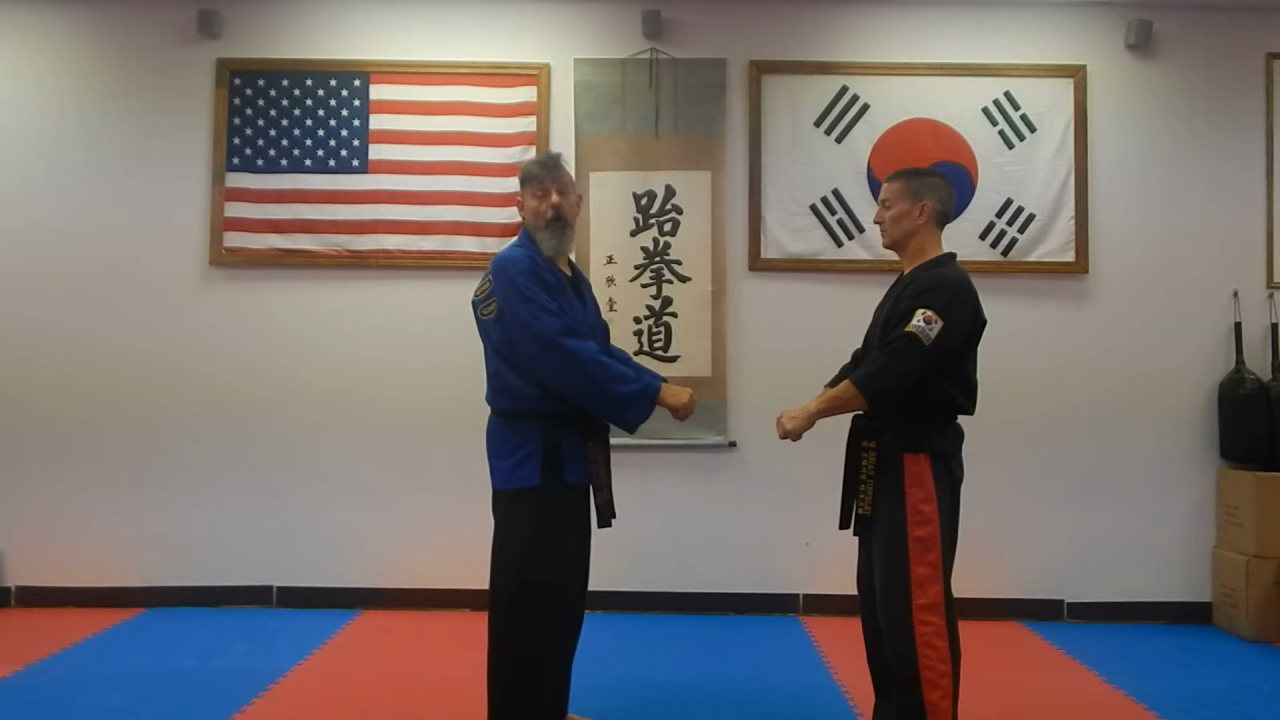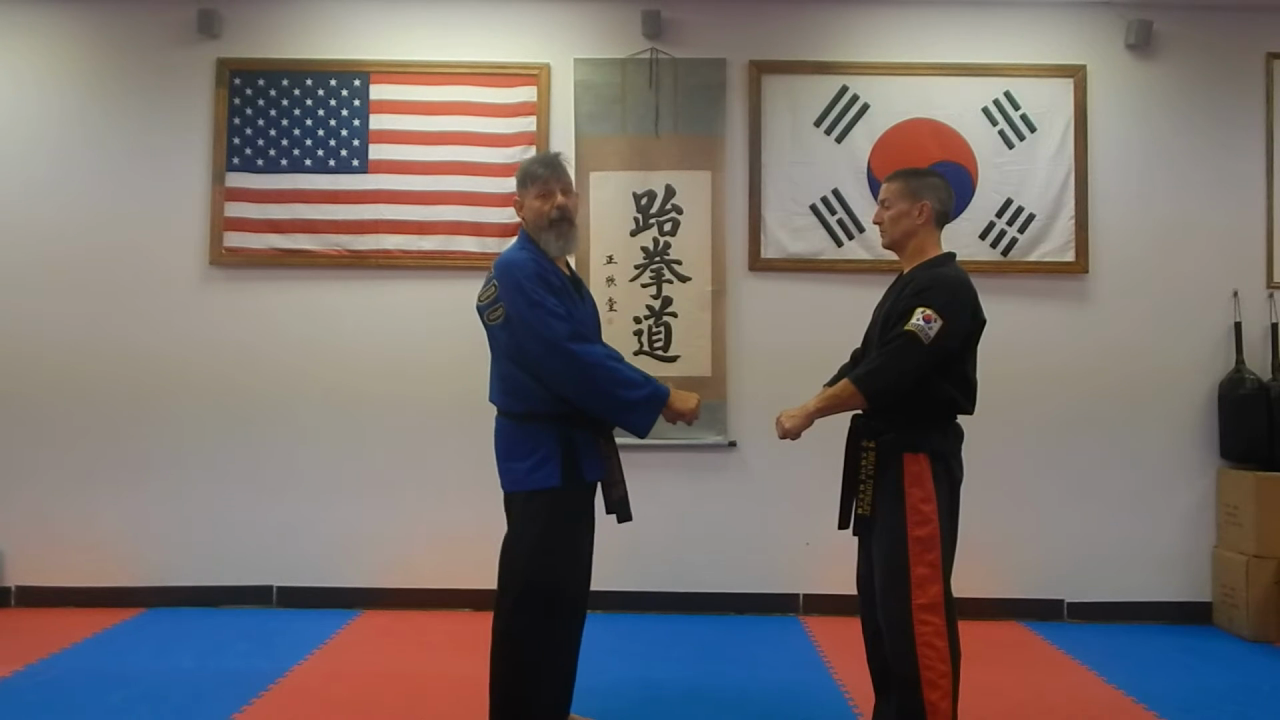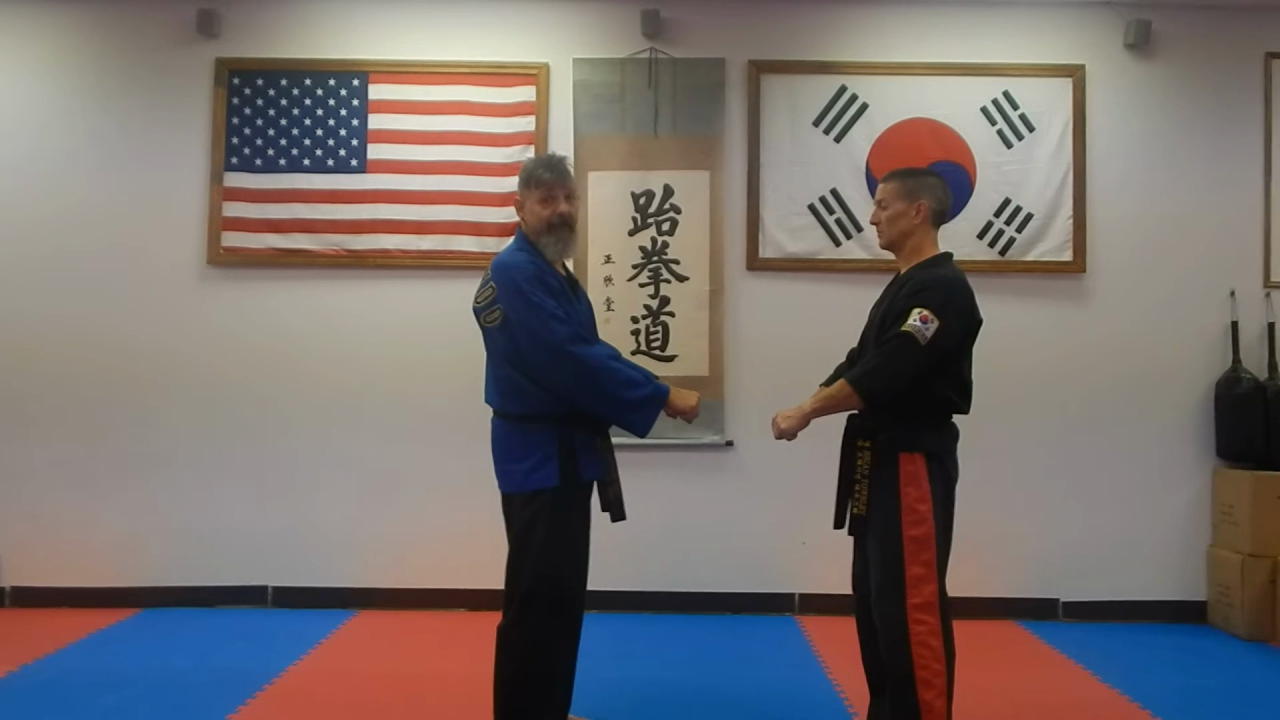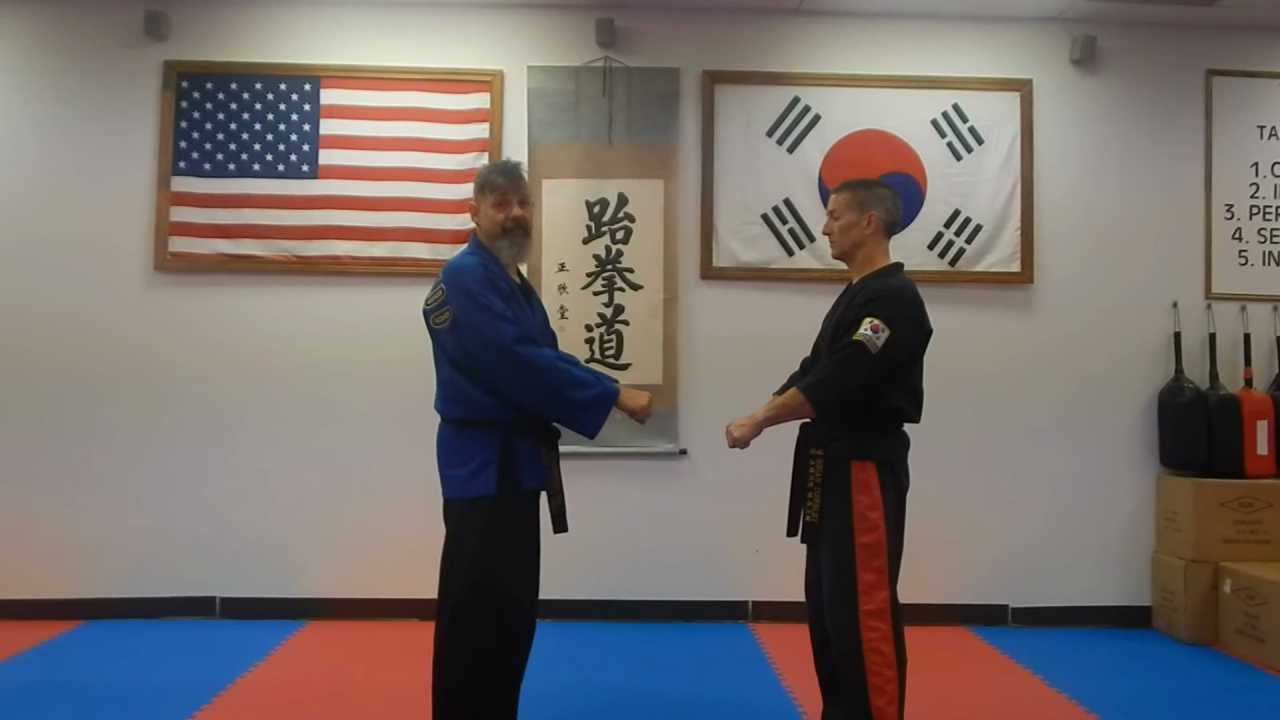
dt=0.7s
person 1, frame 1
left shoulder: (570, 275)
right shoulder: (514, 270)
left elbow: (600, 350)
right elbow: (565, 357)
left wrist: (657, 384)
right wrist: (655, 392)
left hip: (568, 448)
right hip: (532, 452)
left knee: (562, 591)
right knee: (529, 596)
person 1, frame 2
left shoulder: (560, 273)
right shoulder: (517, 272)
left elbow: (593, 352)
right elbow: (572, 362)
left wrist: (654, 391)
right wrist: (659, 398)
left hip: (568, 450)
right hip: (542, 453)
left knee: (564, 592)
right knee: (534, 595)
person 1, frame 3
left shoulder: (555, 272)
right shoulder: (515, 273)
left elbow: (590, 350)
right elbow: (573, 362)
left wrist: (654, 387)
right wrist: (661, 396)
left hip: (562, 449)
right hip: (539, 452)
left knee: (561, 592)
right knee: (539, 596)
person 1, frame 4
left shoulder: (513, 281)
right shoulder: (466, 278)
left elbow: (546, 356)
right elbow: (521, 362)
left wrist: (610, 390)
right wrist: (612, 395)
left hip: (516, 456)
right hip: (483, 462)
left knee: (513, 603)
right knee: (476, 605)
person 2, frame 1
left shoulder: (946, 290)
right shoulder: (907, 287)
left elbow: (888, 376)
right elbow: (864, 365)
left wrist: (810, 413)
right wrist: (810, 410)
left hip: (919, 463)
right hip: (887, 460)
left knee: (916, 602)
right knee: (881, 595)
person 2, frame 2
left shoulder: (945, 289)
right shoulder: (907, 286)
left elbow: (887, 374)
right elbow: (864, 365)
left wrist: (809, 412)
right wrist: (810, 409)
left hip: (919, 463)
right hip: (887, 458)
left knee: (916, 602)
right knee: (880, 595)
person 2, frame 3
left shoulder: (942, 288)
right shoulder: (904, 286)
left elbow: (883, 375)
right elbow: (859, 365)
left wrist: (805, 413)
right wrist: (806, 410)
left hip: (914, 462)
right hip: (882, 458)
left knee: (911, 601)
right knee: (876, 595)
person 2, frame 4
left shoulder: (893, 299)
right shoulder: (856, 297)
left elbow: (835, 384)
right elbow: (813, 374)
left wrist: (758, 421)
right wrist: (760, 418)
left hip: (866, 471)
right hip: (834, 466)
left knee: (863, 607)
right knee: (829, 602)
